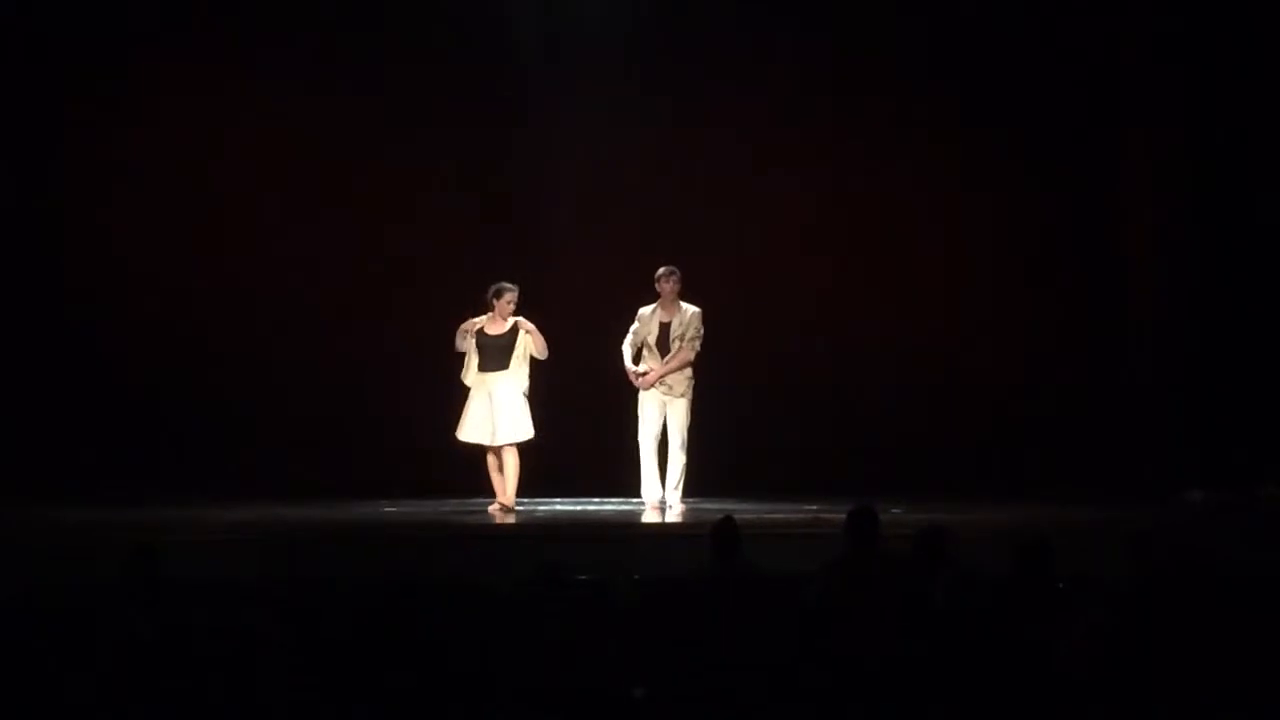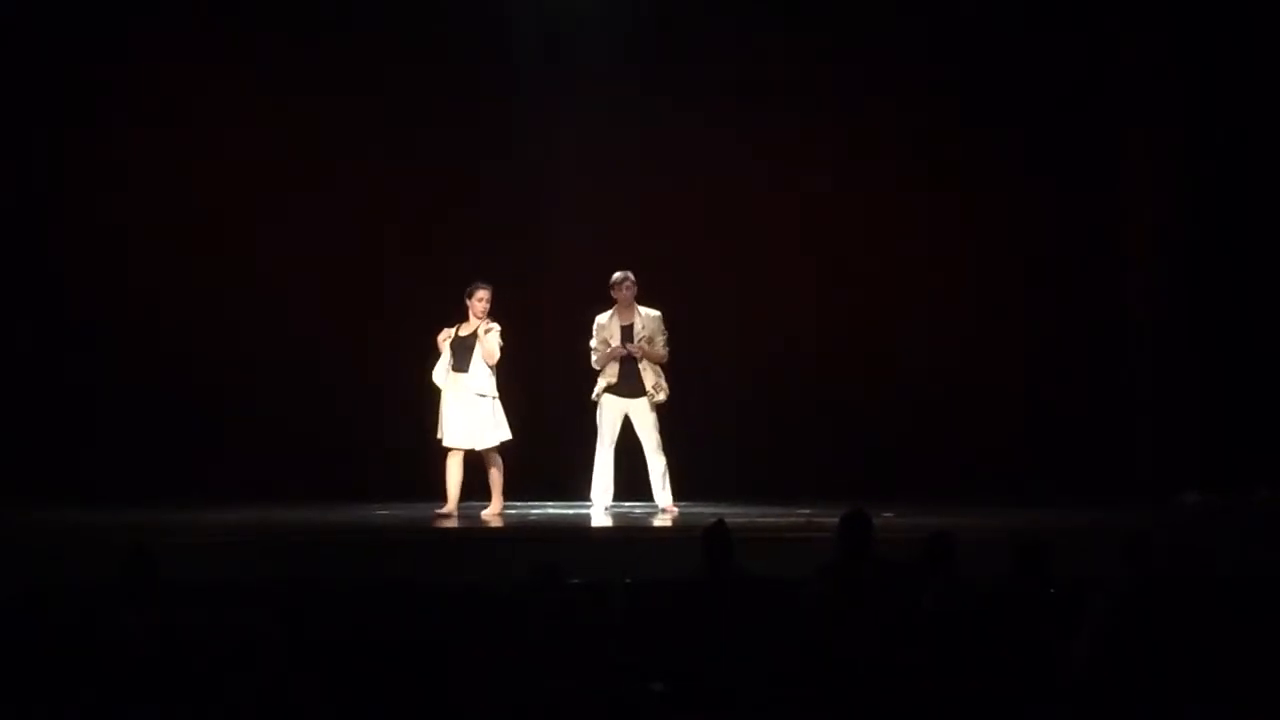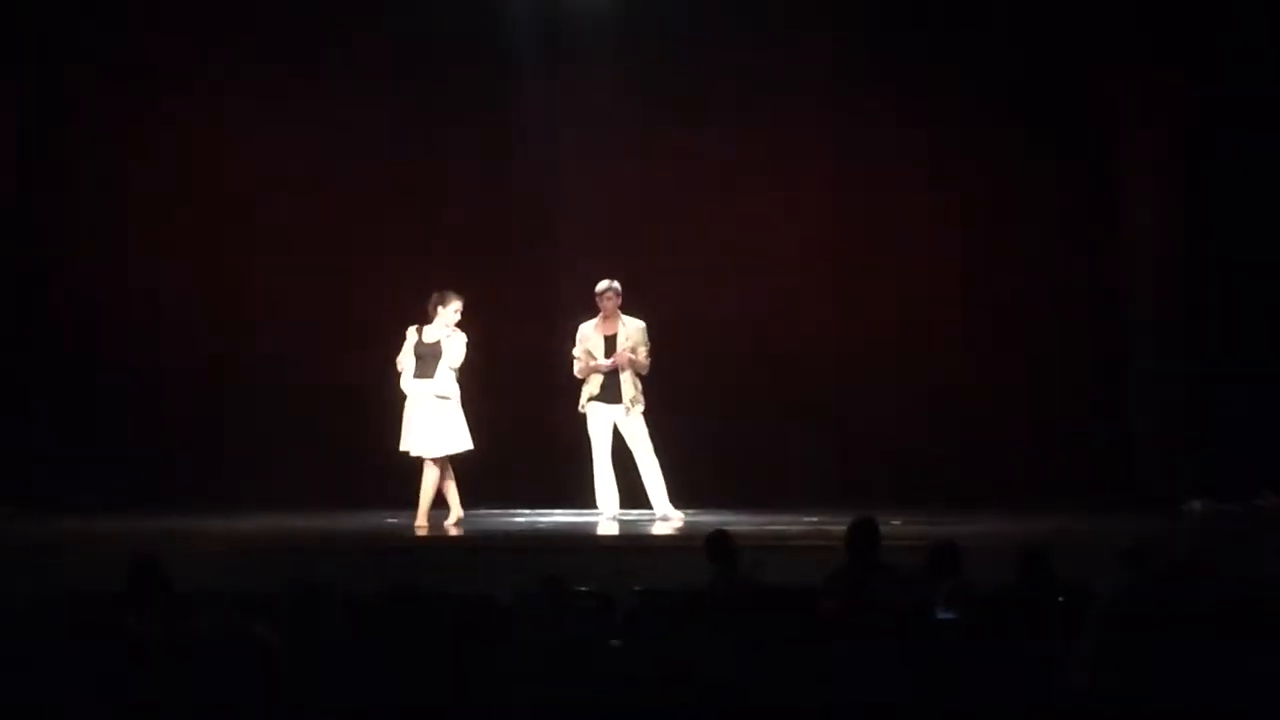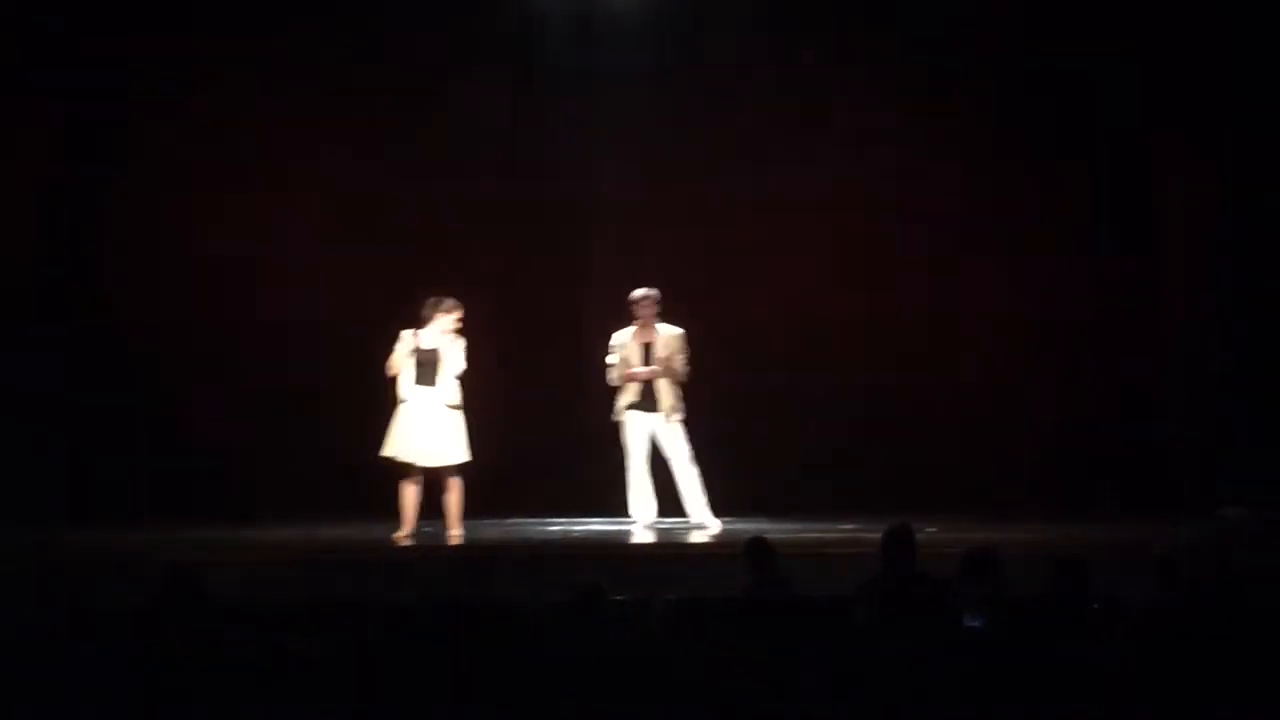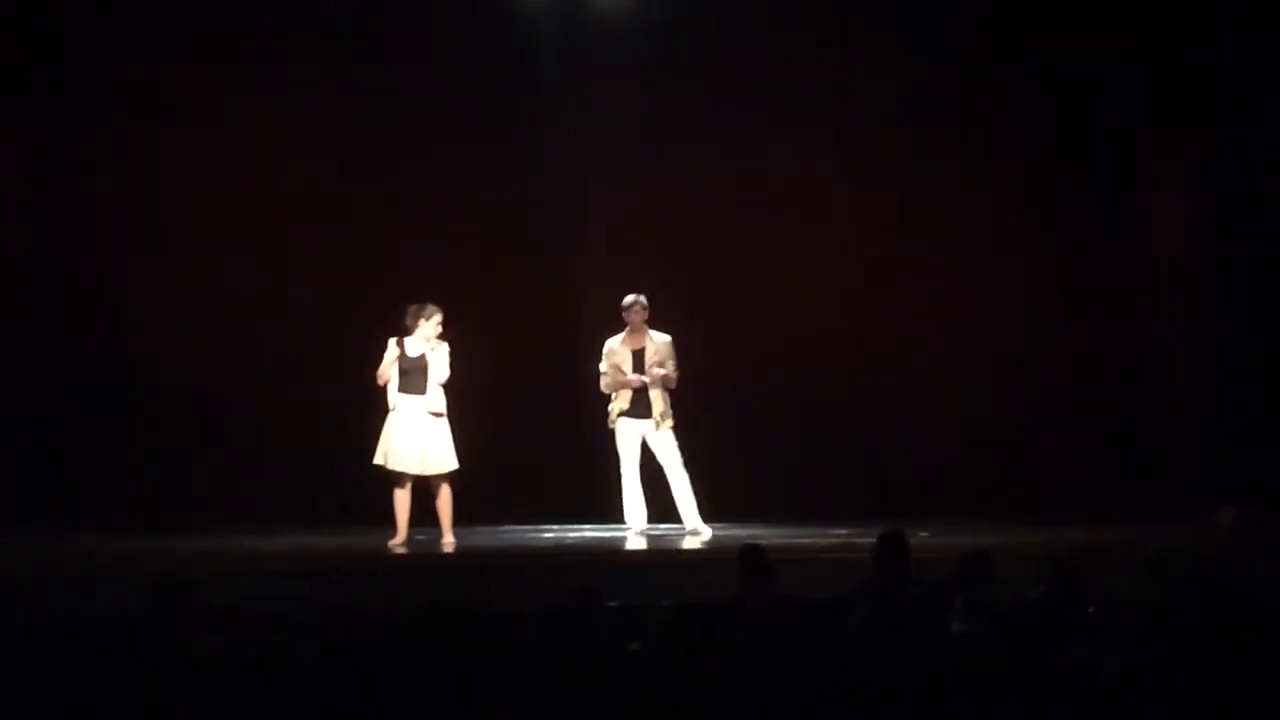
dt=1s
person 1, frame 1
left shoulder: (692, 315)
right shoulder: (645, 314)
left elbow: (688, 353)
right elbow: (629, 343)
left wrist: (657, 372)
right wrist: (628, 365)
left hip: (679, 385)
right hip: (650, 384)
left knee: (677, 443)
right knee: (648, 438)
left ankle: (673, 498)
right ankle: (652, 496)
person 1, frame 2
left shoulder: (652, 318)
right shoulder: (602, 321)
left elbow: (663, 355)
right elbow: (595, 361)
left wrist: (644, 351)
right wrist: (611, 353)
left hip: (642, 394)
right hip: (611, 392)
left knee: (653, 446)
right knee: (604, 446)
left ankle: (665, 501)
right ankle: (600, 501)
person 1, frame 3
left shoulder: (636, 327)
right shoulder: (586, 330)
left elbow: (645, 367)
right elbow: (578, 370)
left wrist: (630, 360)
right wrist: (594, 366)
left hip: (627, 402)
right hip: (597, 401)
left knee: (645, 452)
right knee: (601, 456)
left ankle: (663, 507)
right ankle: (609, 510)
person 1, frame 4
left shoulder: (673, 334)
right shoulder: (621, 338)
left elbow: (682, 375)
right elbow: (613, 377)
left wrist: (668, 367)
right wrist: (633, 373)
left hip: (664, 410)
right hip: (635, 409)
left knee: (683, 461)
right knee: (636, 463)
left ankle: (701, 516)
right ankle: (644, 517)
person 1, frame 5
left shoulder: (663, 342)
right shoulder: (612, 346)
left elbow: (673, 382)
right elbow: (605, 385)
left wrist: (664, 376)
right wrist: (626, 381)
left hip: (656, 416)
right hip: (626, 416)
left knee: (675, 467)
right knee: (629, 471)
left ankle: (693, 523)
right ankle: (637, 524)
person 2, frame 1
left shoulder: (519, 328)
right shoulder: (479, 324)
left elbow: (542, 354)
right elbow: (461, 348)
left wrist: (533, 330)
right wrist: (462, 331)
left hip: (507, 387)
right hip: (481, 387)
left knee: (507, 444)
right knee: (490, 446)
left ankle: (510, 498)
right ankle: (499, 496)
person 2, frame 2
left shoulder: (491, 328)
right shoulder: (457, 330)
left elbow: (492, 359)
left wrist: (482, 334)
right wrist: (441, 343)
left hip: (478, 392)
right hip: (454, 391)
left knee: (488, 450)
right knee: (454, 449)
left ankle: (497, 501)
right ankle: (451, 503)
person 2, frame 3
left shoulder: (457, 337)
right shoulder: (415, 332)
left elbow: (454, 362)
right elbow: (401, 366)
left wrist: (445, 337)
right wrist: (410, 342)
left hip: (440, 399)
right hip: (416, 398)
left knee: (433, 458)
right knee: (438, 459)
left ankle: (422, 516)
right ankle: (455, 508)
person 2, frame 4
left shoulder: (455, 342)
right shoulder: (411, 337)
left elbow: (456, 370)
right elbow: (392, 370)
left wrist: (445, 344)
right wrist: (406, 348)
left hip: (443, 407)
right hip: (415, 406)
left knee: (449, 470)
right knee: (412, 469)
left ankle: (454, 527)
right ankle: (407, 526)
person 2, frame 5
left shoulder: (440, 348)
right shoulder: (396, 344)
left elbow: (441, 378)
right elbow: (381, 379)
left wrist: (430, 350)
right wrist: (390, 358)
left hip: (429, 414)
right hip: (402, 414)
left knee: (439, 477)
right knee: (402, 476)
left ankle: (447, 534)
right ankle: (401, 534)
